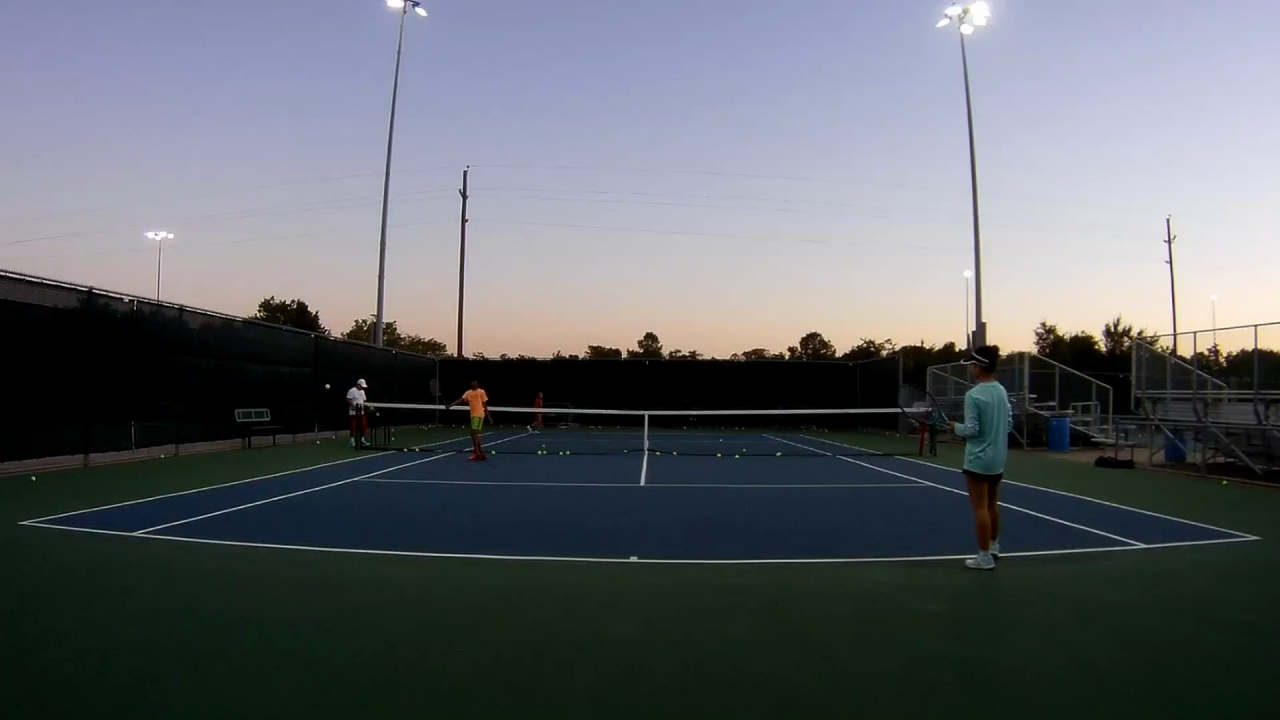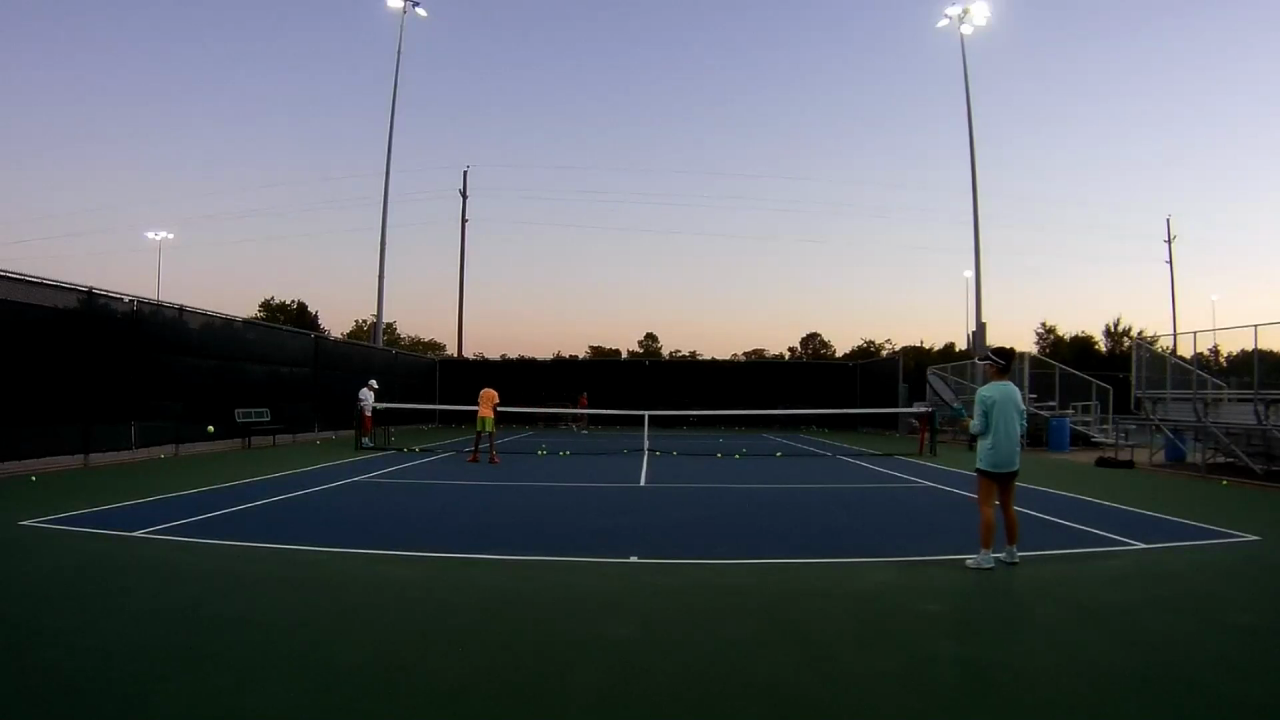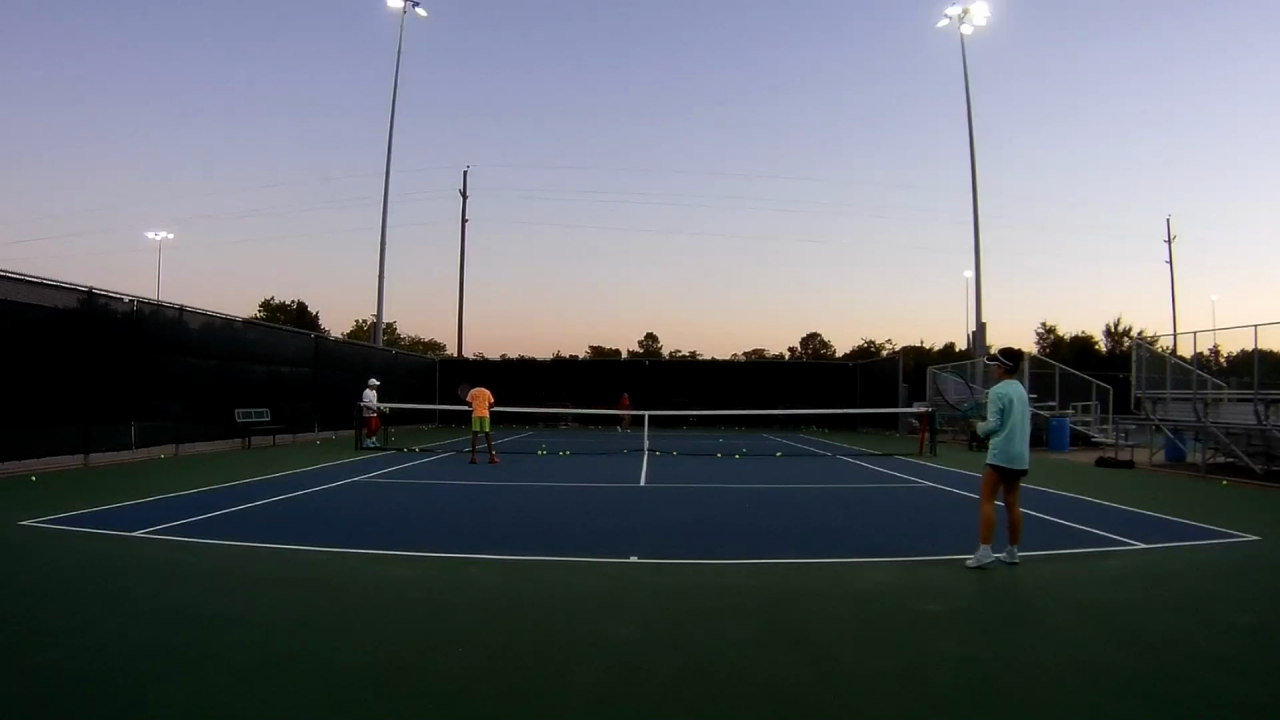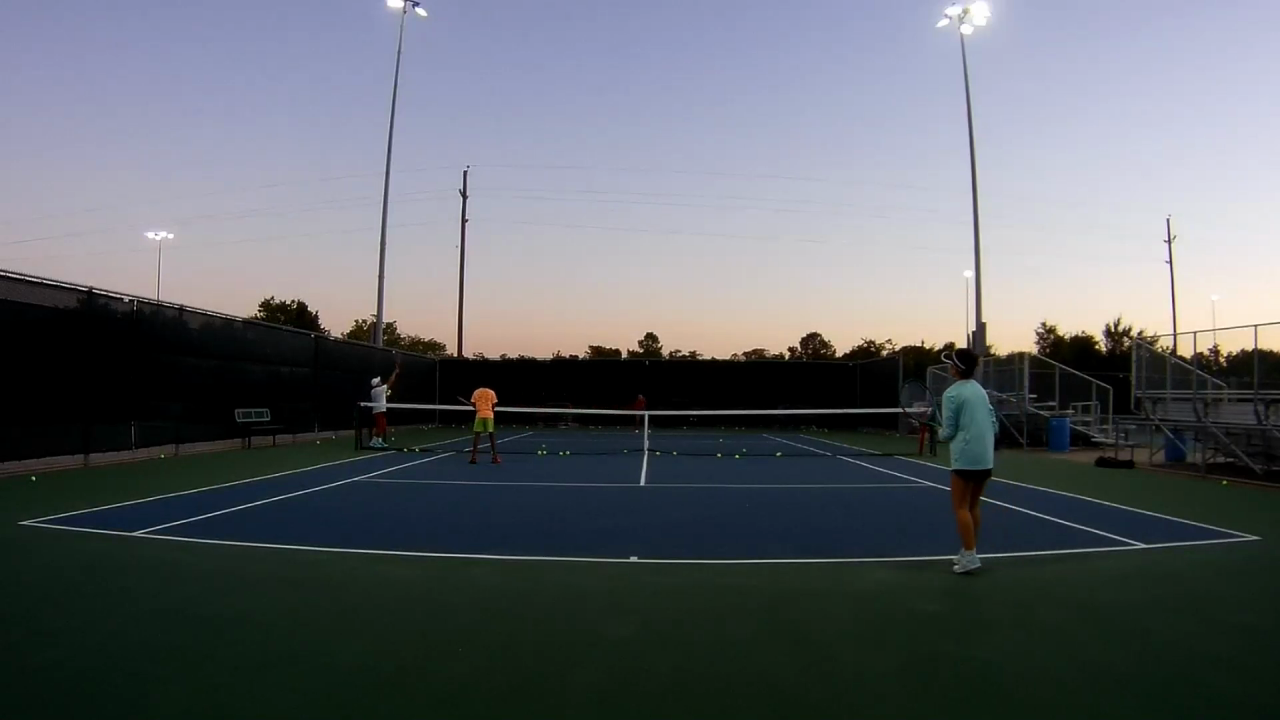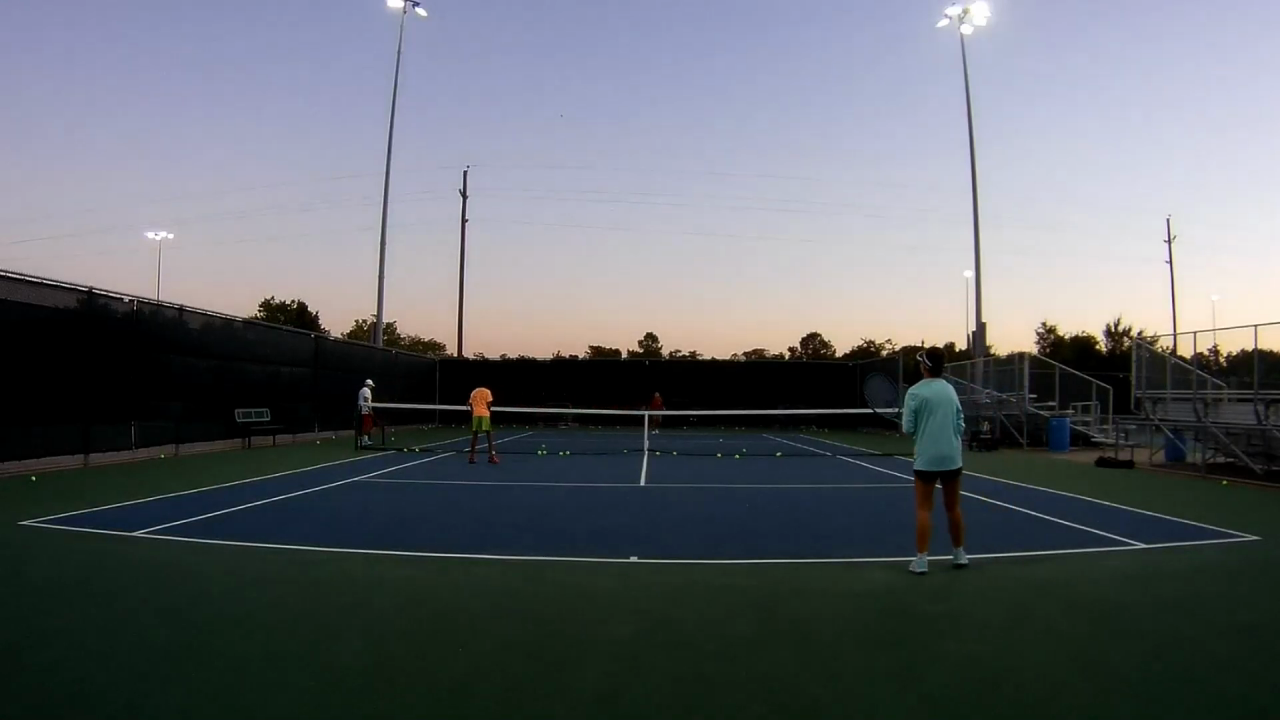
dt=1s
person 1, frame 1
left shoulder: (974, 395)
right shoulder: (1001, 391)
left elbow: (971, 430)
right elbow: (1008, 423)
left wrist: (955, 427)
left hip: (979, 458)
right hip: (998, 457)
left knee: (980, 508)
right knee: (992, 505)
left ankle: (984, 557)
right ankle: (994, 546)
person 1, frame 2
left shoulder: (984, 393)
right shoulder: (1015, 392)
left elbow: (979, 428)
right elbow: (1022, 426)
left wrist: (970, 424)
left hip: (990, 456)
right hip: (1011, 456)
left knee: (986, 506)
right knee: (1008, 505)
left ankle: (985, 556)
right ankle: (1011, 551)
person 1, frame 3
left shoulder: (998, 391)
right shoulder: (1021, 390)
left elbow: (993, 425)
left wrist: (979, 427)
left hip: (1001, 454)
right hip: (1020, 455)
left knee: (987, 502)
right knee: (1012, 503)
left ankle: (985, 551)
right ankle: (1012, 551)
person 1, frame 4
left shoulder: (952, 394)
right shoulder: (980, 390)
left elbow: (948, 432)
right elbow: (993, 423)
left wrist: (940, 433)
left hip: (965, 457)
right hip: (985, 457)
left knee: (961, 507)
right knee: (973, 506)
left ankle: (970, 557)
right ankle: (968, 552)
person 1, frame 5
left shoulder: (915, 392)
right shoulder: (950, 390)
left elbow: (908, 428)
right elbow: (960, 426)
left hip: (926, 458)
right hip: (952, 457)
left knee: (924, 509)
right knee: (953, 507)
left ankle: (921, 559)
right ankle: (959, 553)
